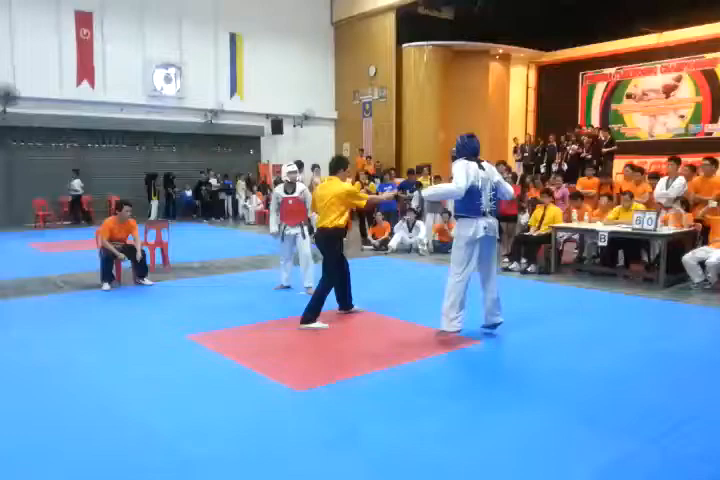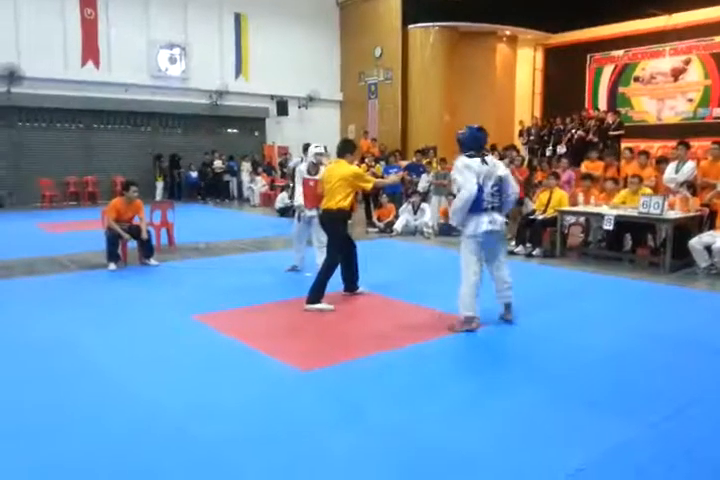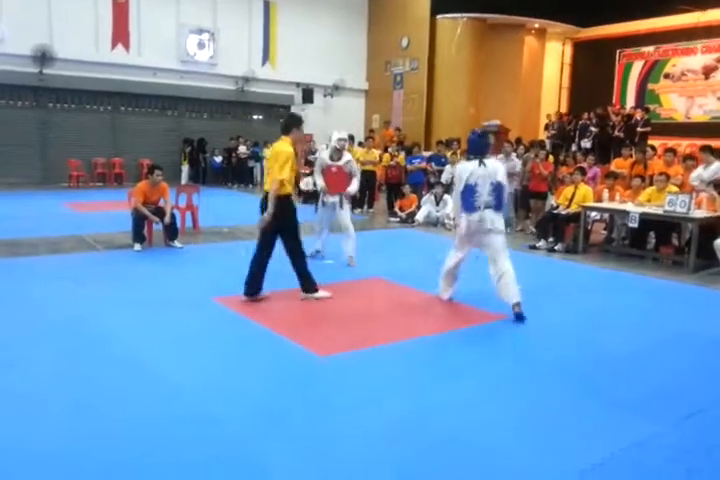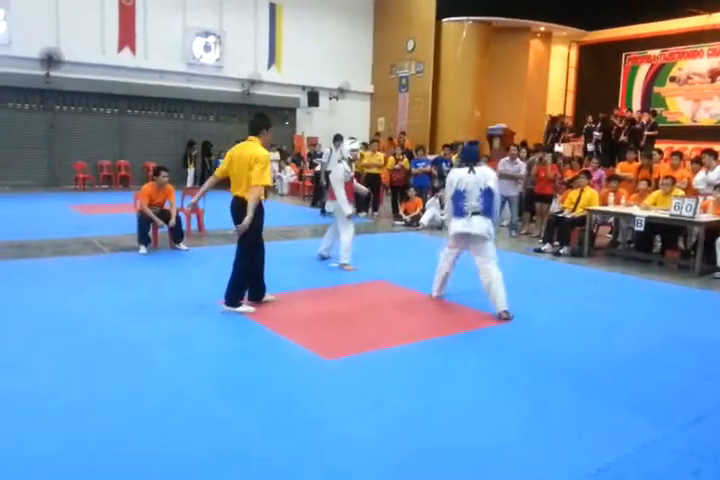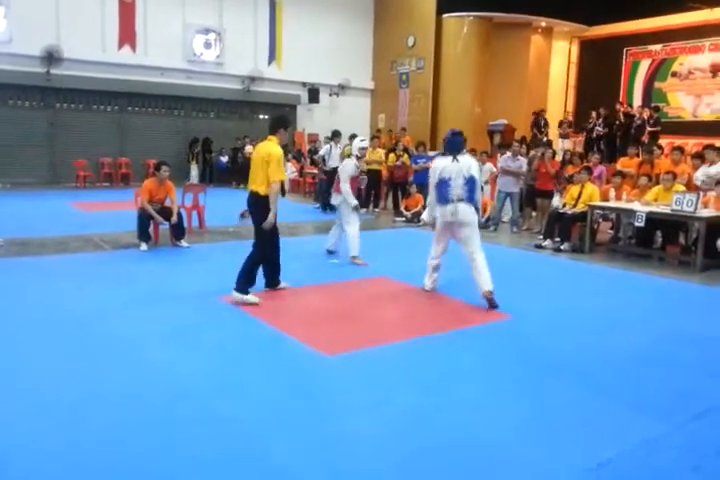
dt=1s
person 1, frame 1
left shoulder: (462, 165)
right shoulder: (489, 168)
left elbow: (458, 189)
right elbow: (508, 193)
left wrist: (428, 192)
left hip: (469, 226)
right hip: (489, 226)
left knee: (458, 275)
right knee: (489, 274)
left ankle: (451, 324)
right ankle: (493, 317)
person 1, frame 2
left shoulder: (463, 163)
right shoulder: (496, 163)
left elbow: (467, 193)
right elbow: (513, 191)
left wrist: (454, 218)
right wrist: (502, 211)
left hip: (474, 222)
right hip: (495, 221)
left knee: (471, 270)
right knee: (498, 265)
left ankle: (469, 317)
right ankle: (507, 308)
person 1, frame 3
left shoulder: (461, 168)
right shoulder: (497, 166)
left elbow: (458, 199)
right elbow: (503, 196)
right wrist: (498, 216)
left hip: (469, 220)
right hip: (492, 220)
left knee: (455, 257)
right knee: (502, 263)
left ankle: (445, 293)
right ankle: (516, 305)
person 1, frame 4
left shoulder: (453, 175)
right shoulder: (490, 174)
left elbow: (449, 204)
right elbow: (495, 204)
right wrist: (492, 225)
left hip: (458, 225)
right hip: (481, 225)
left knee: (447, 261)
right knee: (489, 267)
left ankle: (436, 292)
right ankle: (502, 309)
person 1, frame 5
left shoulder: (437, 163)
right shoulder: (471, 162)
left elbow: (432, 194)
right elbow: (477, 191)
left wrist: (430, 217)
right wrist: (476, 212)
left hip: (444, 212)
right hip: (466, 211)
left knee: (437, 250)
right knee: (475, 253)
left ankle: (430, 284)
right ankle: (487, 291)
person 2, frame 1
left shoulder: (320, 188)
right shoulder: (345, 188)
right elbow: (368, 199)
right wrist: (384, 197)
left hip: (322, 233)
right hip: (332, 235)
left knee: (342, 268)
right knee: (329, 277)
left ankle: (346, 305)
right ankle: (308, 319)
person 2, frame 2
left shoulder: (328, 170)
right shoulder: (352, 171)
right elbow: (374, 183)
right wrist: (391, 180)
left hip: (326, 215)
right hip: (336, 217)
left knee: (348, 249)
right knee: (333, 258)
left ankle: (351, 286)
right ankle: (314, 299)
person 2, frame 3
left shoulder: (276, 146)
right shoulder: (286, 150)
right elbow: (276, 181)
right wrist: (270, 210)
left hip: (270, 201)
right hip: (281, 203)
left knee: (265, 246)
right knee: (295, 247)
left ankle: (251, 290)
right ankle: (309, 289)
person 2, frame 4
left shoulder: (237, 149)
right shoulder: (261, 154)
left elbow: (216, 176)
right elbow: (256, 187)
left wrist: (197, 197)
right wrist: (250, 216)
left hip: (237, 203)
right hip: (249, 207)
left knee: (255, 250)
right knee: (246, 253)
left ankle: (257, 293)
right ankle: (232, 301)
person 2, frame 5
left shoulder: (261, 146)
right shoulder: (276, 151)
right elbow: (274, 185)
left wrist: (249, 206)
right wrist: (272, 212)
left hip: (255, 197)
right hip: (263, 200)
left knee: (271, 241)
right knee: (262, 245)
left ankle: (273, 281)
right ankle: (241, 289)
person 3, frame 1
left shoulder: (302, 189)
right shoulder: (278, 191)
left elbow: (311, 208)
right elbow: (273, 211)
right wrist: (273, 228)
left hip: (301, 228)
right hip: (286, 228)
left knee: (306, 256)
right knee: (285, 257)
left ankle: (309, 285)
right ankle: (285, 282)
person 3, frame 2
right shoulder: (301, 169)
right elbow: (298, 186)
right wrist: (298, 201)
left hip: (317, 211)
right hip: (303, 210)
left knee: (320, 241)
right knee: (298, 238)
right ankle: (297, 264)
person 3, frame 3
left shoulder: (349, 159)
right shoulder: (323, 156)
left elbow: (357, 176)
right elbow: (317, 173)
left wrist: (351, 189)
right wrist: (320, 185)
left hip: (342, 197)
right hip: (327, 196)
left knee: (346, 225)
right knee: (323, 224)
left ankle: (350, 255)
right ankle: (318, 249)
person 3, frame 4
left shoulder: (349, 166)
right shoulder: (340, 168)
right elbow: (339, 190)
left wrist: (362, 189)
right wrist: (347, 210)
left hip: (344, 203)
right hip: (338, 203)
left knee: (336, 228)
right knee: (347, 231)
left ankle: (323, 252)
right ankle: (344, 262)
person 3, frame 5
left shoulder: (355, 163)
right shoulder: (349, 164)
right elbow: (344, 186)
left wrist: (360, 180)
right wrist: (354, 202)
left hip: (343, 198)
right hip: (343, 198)
left knee: (341, 223)
right knee: (352, 224)
left ankle: (331, 247)
right ankle: (354, 255)
